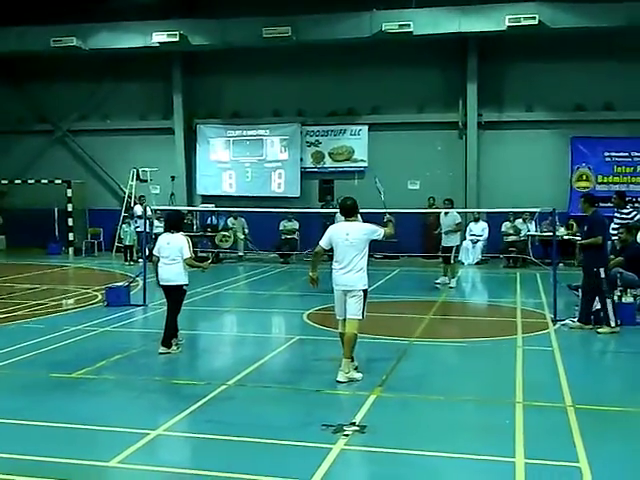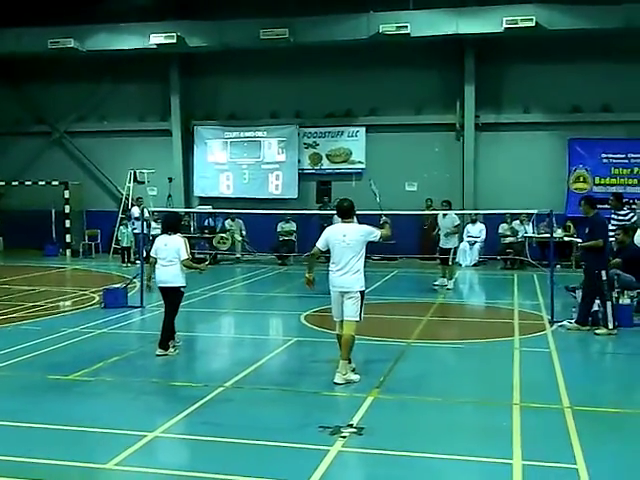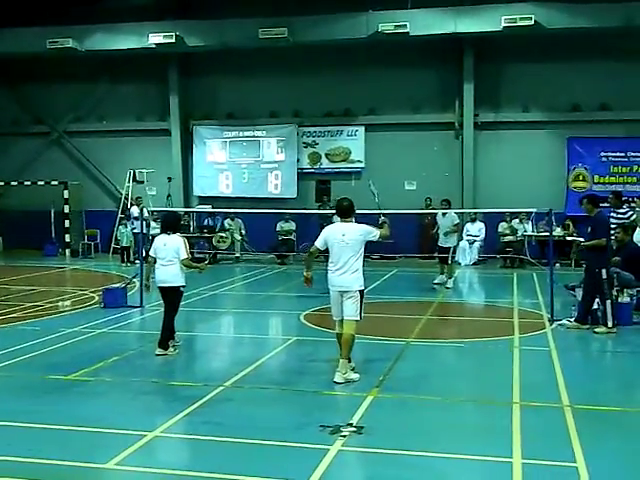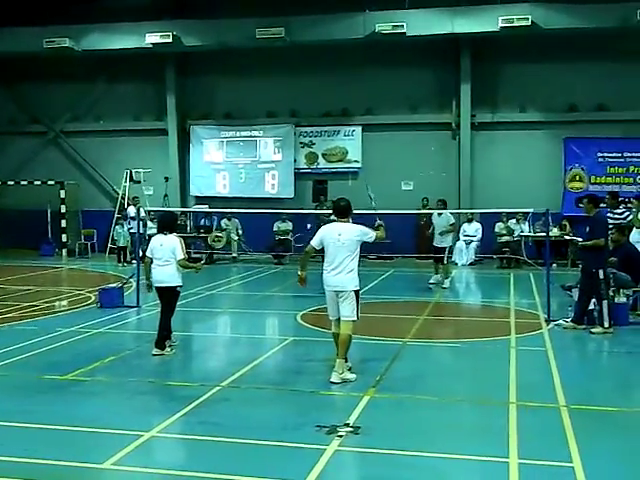
dt=0.2s
person 1, frame 1
left shoulder: (333, 229)
right shoulder: (366, 229)
left elbow: (318, 252)
right elbow: (390, 232)
left wrist: (313, 271)
right wrist: (389, 221)
left hip: (339, 282)
right hip: (357, 283)
left knee: (343, 322)
right knee: (352, 324)
left ankle: (349, 360)
right ankle: (345, 369)
person 1, frame 2
left shoulder: (330, 231)
right shoulder: (363, 230)
left elbow: (314, 253)
right elbow: (386, 234)
left wrist: (309, 273)
right wrist: (386, 223)
left hip: (336, 284)
right hip: (354, 285)
left knee: (340, 324)
right knee: (349, 326)
left ankle: (346, 362)
right ankle: (343, 371)
person 1, frame 3
left shoulder: (328, 230)
right shoulder: (362, 230)
left elbow: (312, 252)
right elbow: (385, 234)
left wrist: (307, 271)
right wrist: (384, 223)
left hip: (335, 283)
right hip: (353, 284)
left knee: (339, 323)
right knee: (349, 325)
left ankle: (346, 361)
right ankle: (342, 370)
person 1, frame 4
left shoulder: (325, 229)
right shoulder: (358, 230)
left elbow: (308, 251)
right elbow: (381, 236)
left wrist: (302, 270)
right wrist: (380, 226)
left hip: (330, 283)
right hip: (348, 284)
left knee: (335, 322)
right knee: (347, 324)
left ankle: (342, 360)
right ankle: (339, 371)
person 2, frame 1
left shoulder: (161, 238)
right shoulder: (183, 239)
left elbow: (154, 260)
right elbow: (188, 261)
left wrist: (157, 276)
right wrist: (202, 265)
left hip: (164, 278)
right hip: (178, 279)
left knee: (172, 309)
right knee: (173, 311)
left ankle: (174, 336)
right ankle: (166, 345)
person 2, frame 2
left shoulder: (159, 239)
right shoulder: (180, 240)
left elbow: (152, 261)
right elbow: (185, 263)
left wrist: (149, 279)
right wrist: (199, 267)
left hip: (161, 280)
right hip: (175, 281)
left knee: (170, 310)
right knee: (170, 312)
left ankle: (171, 338)
right ankle: (163, 347)
person 2, frame 3
left shoulder: (158, 239)
right shoulder: (179, 240)
left elbow: (150, 261)
right elbow: (185, 262)
left wrist: (147, 279)
right wrist: (198, 266)
left hip: (161, 280)
right hip: (175, 281)
left knee: (169, 310)
right knee: (170, 312)
left ankle: (170, 338)
right ankle: (162, 346)
person 2, frame 4
left shoulder: (154, 239)
right shoulder: (176, 240)
left elbow: (147, 261)
right elbow: (181, 263)
left wrist: (147, 279)
right wrist: (195, 266)
left hip: (158, 280)
right hip: (172, 281)
left knee: (166, 310)
right knee: (167, 312)
left ankle: (167, 338)
right ankle: (159, 346)
person 3, frame 1
left shoulder: (597, 218)
right shoulder: (590, 218)
left elbow: (599, 240)
left wrist: (581, 242)
left hip: (598, 262)
right hip: (590, 261)
left knee: (602, 292)
right knee: (586, 292)
left ankle: (611, 324)
right ankle: (584, 320)
person 3, frame 2
left shoulder: (598, 220)
right shoulder: (591, 220)
left elbow: (599, 242)
left wrist: (582, 245)
right wrist: (582, 251)
left hip: (599, 265)
right hip: (591, 264)
left knee: (604, 295)
right knee: (587, 294)
left ankle: (609, 326)
right ankle: (582, 322)
person 3, frame 3
left shoulder: (601, 219)
right shoulder: (594, 218)
left elbow: (602, 241)
left wrist: (585, 244)
right wrist: (583, 244)
left hip: (600, 264)
right hip: (592, 263)
left knee: (604, 294)
right knee: (587, 293)
left ankle: (609, 325)
right ankle: (581, 320)
person 3, frame 4
left shoulder: (600, 219)
right shoulder: (592, 218)
left elbow: (601, 241)
left wrist: (583, 244)
right wrist: (580, 243)
left hip: (597, 264)
right hip: (588, 263)
left knee: (601, 294)
right knee: (584, 293)
left ankle: (605, 325)
right ankle: (577, 320)
